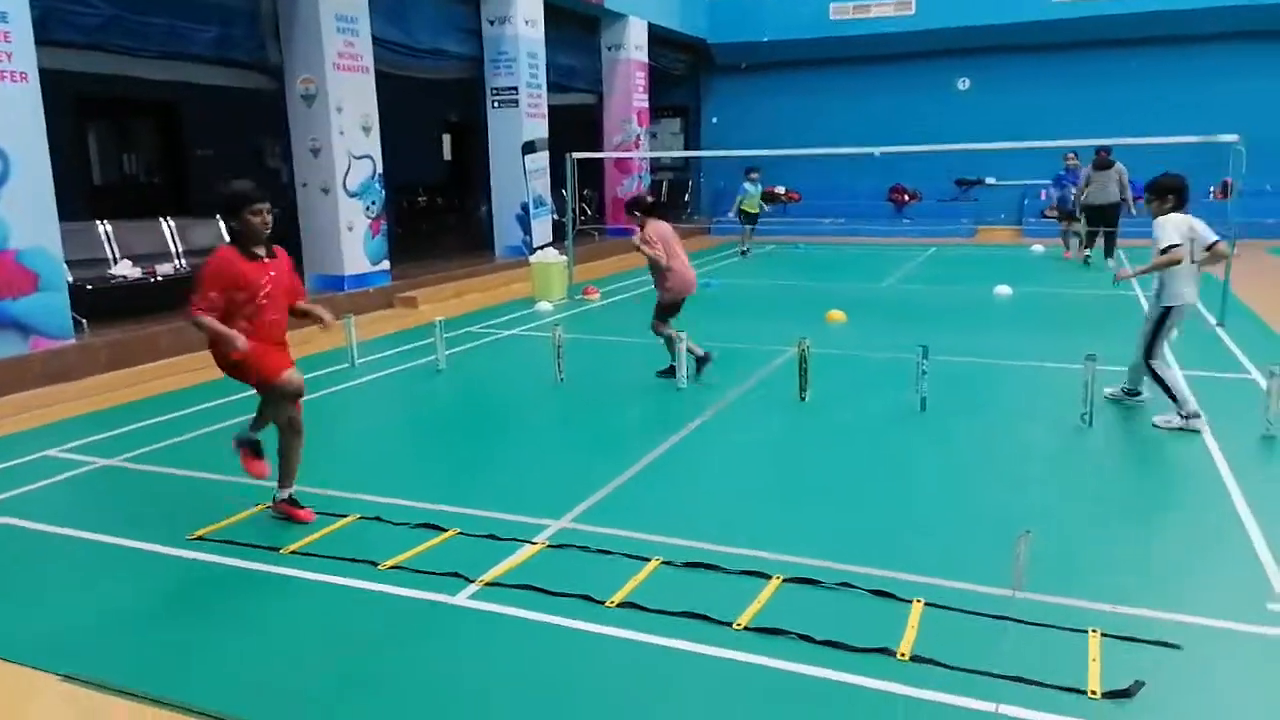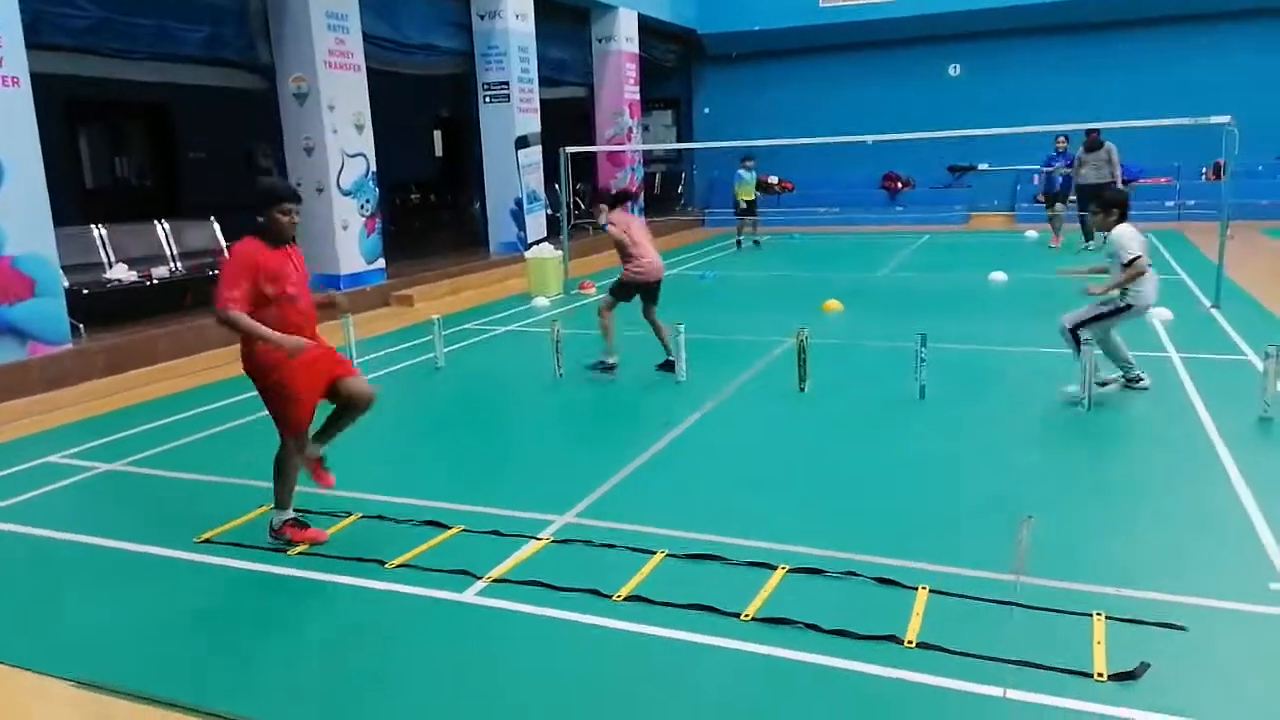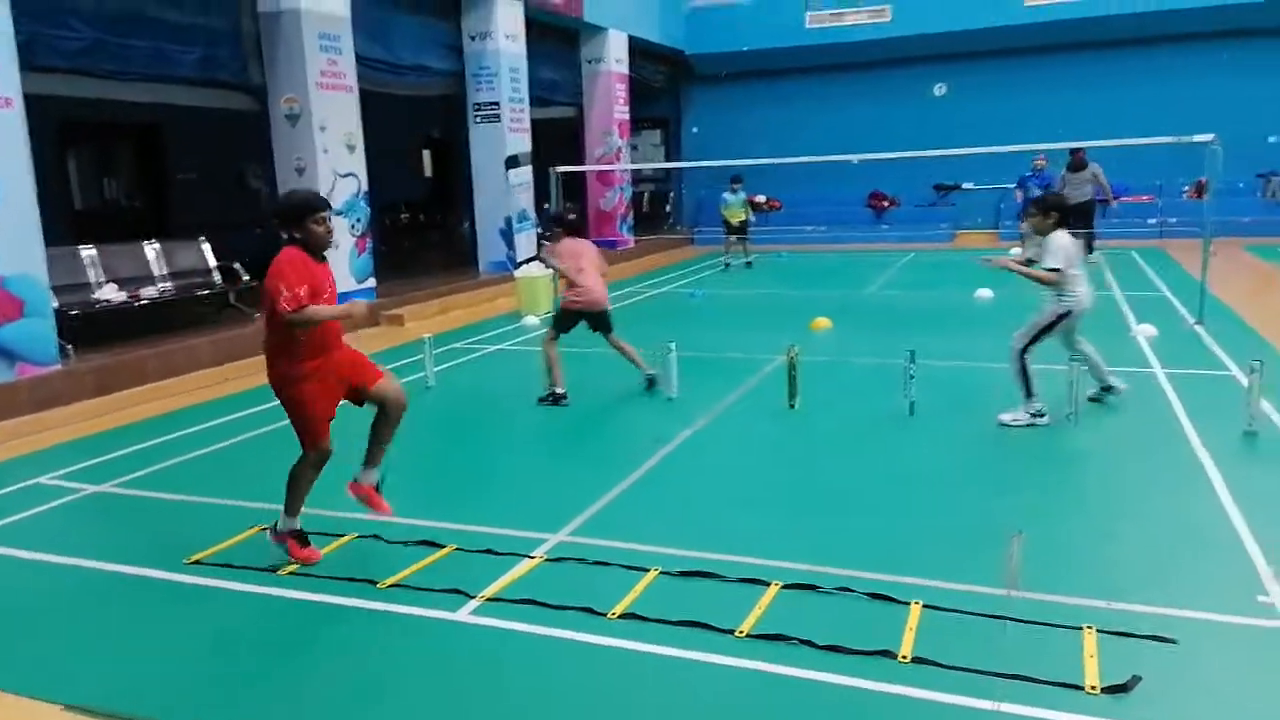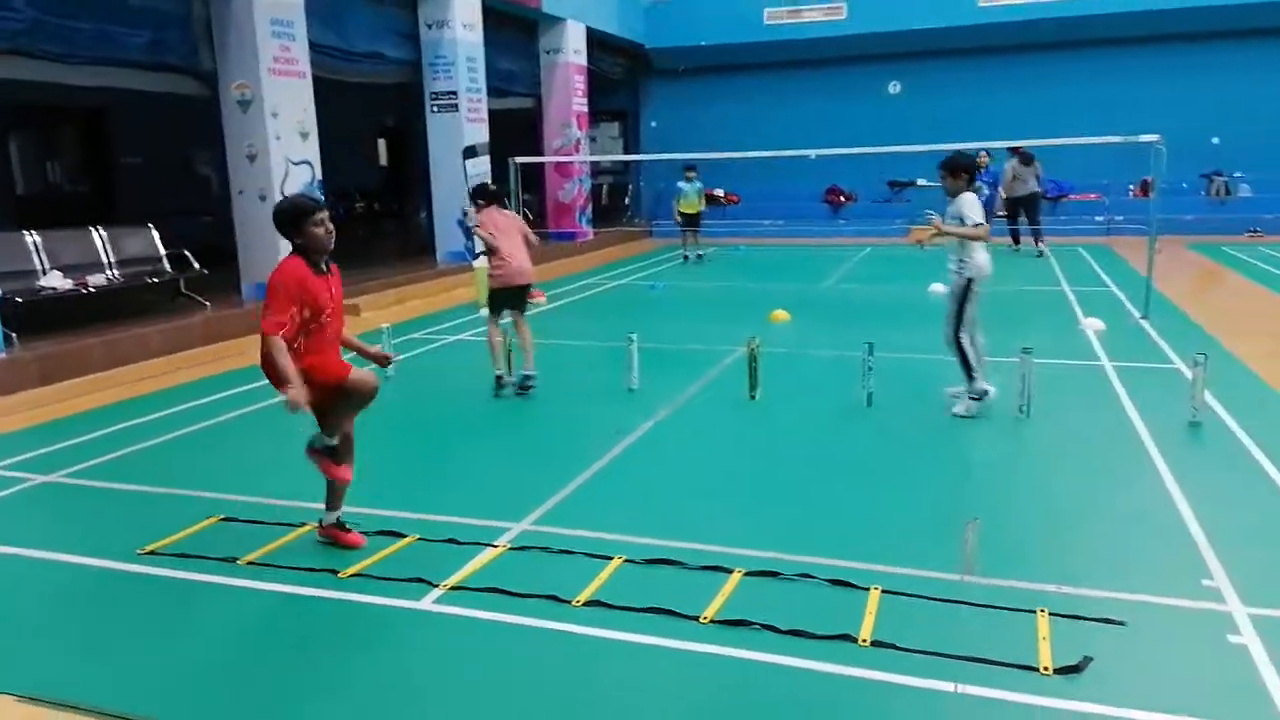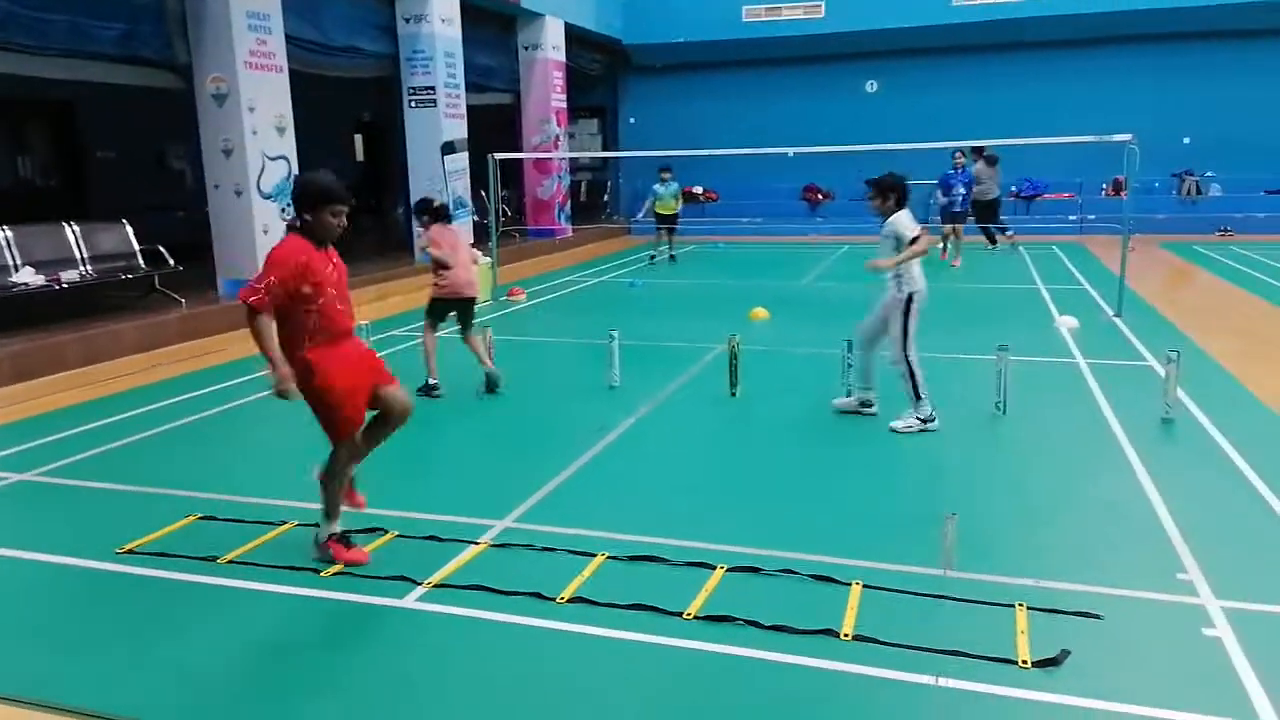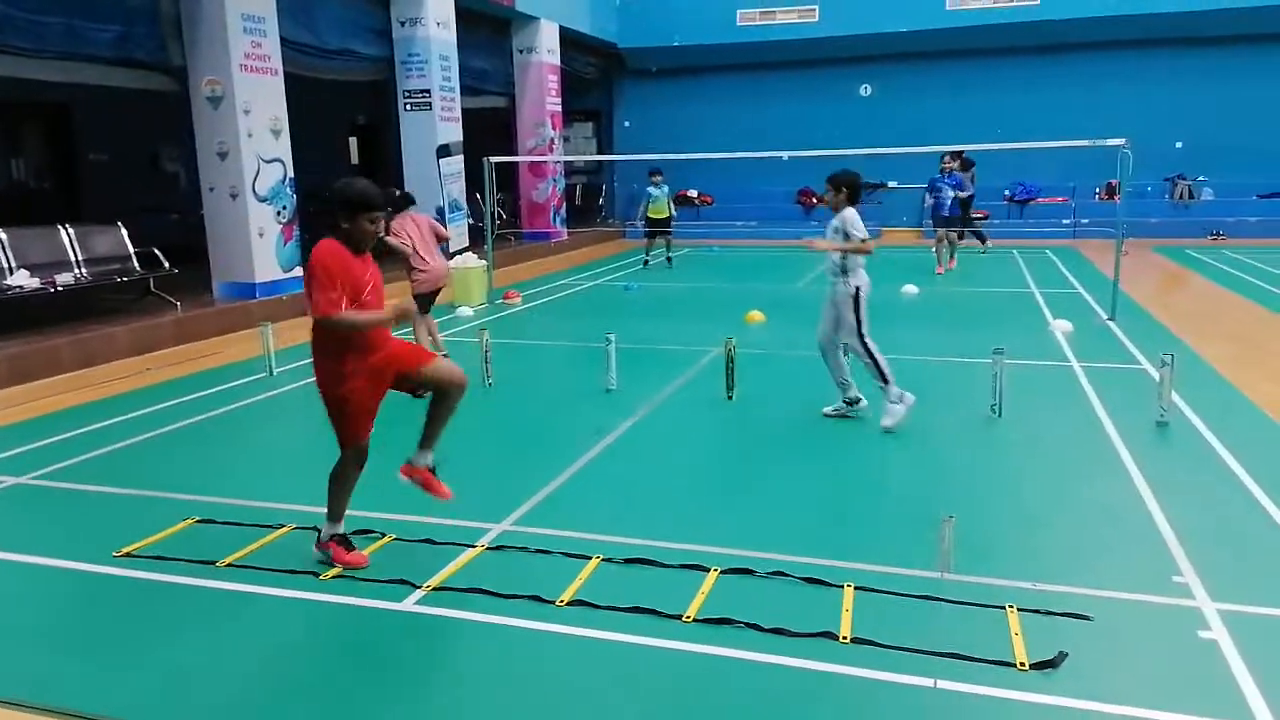
dt=0.2s
person 1, frame 1
left shoulder: (279, 256)
right shoulder: (223, 262)
left elbow: (292, 301)
right elbow: (200, 313)
left wrist: (317, 312)
right wrist: (228, 335)
left hip: (273, 346)
right hip: (239, 349)
left knee: (292, 421)
right knee: (292, 385)
left ankle: (284, 496)
right ankle: (249, 436)
person 1, frame 2
left shoulder: (291, 250)
right shoulder: (246, 254)
right elbow: (226, 310)
left wrist: (328, 302)
right wrist: (275, 338)
left hip: (309, 348)
right hip: (275, 359)
left knee: (363, 396)
right knee: (295, 437)
left ankle: (314, 450)
right ankle: (284, 519)
person 1, frame 3
left shoulder: (318, 261)
right shoulder: (289, 262)
right elbow: (294, 315)
right wrist: (348, 311)
left hip: (332, 356)
right hip: (300, 369)
left knee: (394, 399)
right knee: (316, 451)
left ankle: (368, 477)
right ankle: (287, 528)
person 1, frame 4
left shoulder: (330, 269)
right shoulder: (290, 276)
right elbow: (274, 337)
left wrist: (365, 349)
right wrist: (291, 387)
left hip: (326, 360)
right hip: (298, 366)
left knee: (345, 439)
right knee: (361, 387)
left ankle: (331, 521)
right ankle: (321, 443)
person 1, frame 5
left shoulder: (326, 248)
right shoulder: (289, 253)
right elbow: (256, 306)
right wrist: (280, 369)
left hip: (346, 349)
right hip: (315, 359)
left knee: (400, 409)
right knee: (349, 443)
left ankle: (342, 472)
right ankle: (330, 533)
person 1, frame 6
left shoulder: (362, 252)
right shoulder: (327, 255)
right elbow: (331, 319)
right wrist: (389, 314)
left hip: (382, 351)
right hip: (347, 369)
left knee: (454, 380)
right knee: (356, 452)
left ankle: (421, 461)
right ankle: (331, 537)
person 2, frame 1
left shoulder: (1164, 223)
right shoulder: (1192, 222)
left elbow: (1174, 257)
right elbow: (1223, 252)
left wrist: (1136, 272)
left hip: (1170, 299)
right hip: (1183, 296)
left knee: (1149, 358)
right knee: (1144, 342)
left ankle: (1189, 413)
right ankle: (1131, 389)
person 2, frame 2
left shoulder: (1120, 235)
right shoulder: (1122, 231)
left elbow: (1140, 268)
left wrist: (1104, 288)
right wrist: (1083, 271)
left hip: (1134, 298)
right hip: (1140, 295)
left knee: (1069, 325)
right knee: (1101, 331)
right ankle: (1133, 375)
person 2, frame 3
left shoulder: (1056, 242)
right shoulder: (1054, 238)
left elbow: (1051, 279)
right elbow: (1034, 266)
left wrist: (1015, 267)
right wrist: (1010, 262)
left hip: (1069, 303)
right hip: (1076, 299)
left knee: (1020, 348)
right knee: (1071, 342)
left ankle: (1034, 411)
right ankle: (1108, 384)
person 2, frame 4
left shoulder: (966, 201)
right shoulder: (962, 200)
left elbow: (981, 233)
left wrist: (947, 230)
right wrist: (942, 232)
left hip: (968, 271)
right hip: (964, 271)
left knee: (956, 333)
right knee: (968, 329)
left ankle: (977, 391)
right ankle: (978, 383)
person 2, frame 5
left shoulder: (899, 220)
right shoulder: (897, 220)
left elbow: (924, 245)
right elbow: (916, 245)
left wrist: (893, 261)
right wrist: (883, 264)
left hip: (906, 291)
right hip: (897, 291)
left knee: (900, 352)
right knee: (866, 339)
left ankle: (924, 414)
right ankle: (865, 398)
person 2, frame 6
left shoulder: (848, 216)
right shoulder: (838, 218)
left elbow: (867, 246)
left wrist: (835, 246)
right wrist: (827, 245)
left hip: (851, 286)
right hip: (838, 285)
left knee: (858, 343)
right knee: (826, 341)
left ankle: (896, 396)
right ankle: (850, 398)
person 3, frame 1
left shoulder: (650, 232)
right shoulder: (663, 226)
left elbow: (662, 262)
left wrist: (639, 246)
left hip: (676, 284)
right hip: (687, 279)
left knee: (658, 327)
right knee: (662, 323)
left ankle: (700, 354)
right ankle: (676, 365)
person 3, frame 2
left shoulder: (613, 218)
right shoulder: (630, 216)
left elbow: (626, 242)
left wrist: (606, 225)
left hip: (638, 270)
right hip: (655, 268)
left knee: (605, 308)
right knee: (650, 314)
left ankle: (610, 359)
right ankle: (672, 359)
person 3, frame 3
left shoulder: (561, 246)
right shoulder: (589, 245)
left elbow: (570, 275)
right elbow: (603, 272)
left wrist: (548, 260)
left hip: (576, 299)
right hip: (599, 298)
left knee: (550, 340)
right knee: (613, 340)
left ankle: (558, 392)
right ankle: (648, 373)
person 3, frame 4
left shoulder: (484, 217)
right shoulder: (512, 215)
left elbow: (494, 244)
right elbow: (533, 241)
left wrist: (476, 229)
left hip: (503, 274)
right hip: (524, 272)
left knee: (493, 323)
right knee: (520, 322)
left ankle: (500, 373)
right ankle: (527, 374)
person 3, frame 5
left shoulder: (433, 233)
right shoulder: (453, 231)
left elbow: (448, 262)
right elbow: (473, 258)
left wrist: (425, 248)
left hip: (448, 285)
right hip: (469, 285)
left knee: (429, 330)
right knee: (469, 334)
left ankle: (432, 383)
right ankle: (489, 371)
person 3, frame 6
left shoulder: (396, 225)
right shoulder: (423, 218)
left elbow: (408, 251)
right elbow: (446, 237)
left wrist: (386, 237)
left hip: (424, 276)
right hip: (440, 271)
left knee: (419, 324)
right knee: (425, 316)
right ankle: (441, 352)
